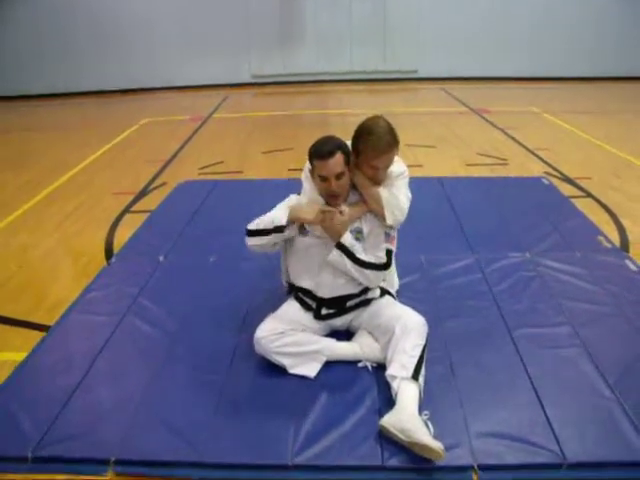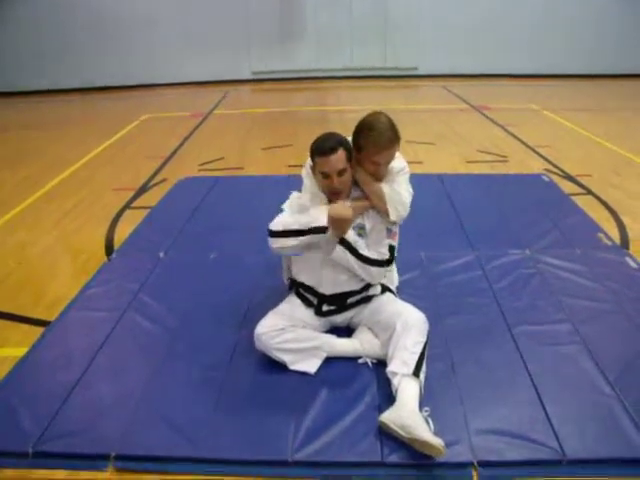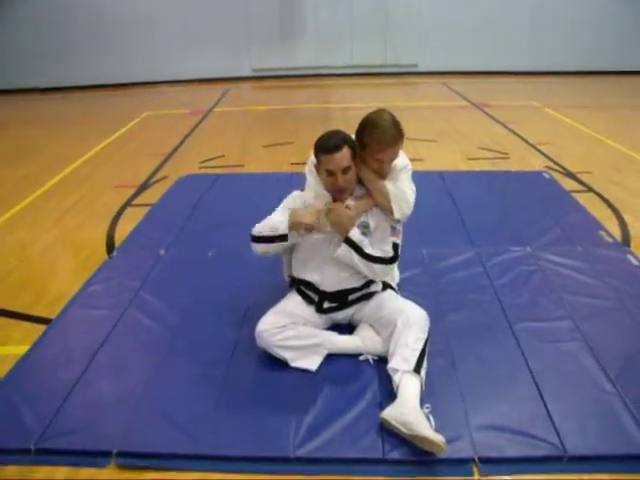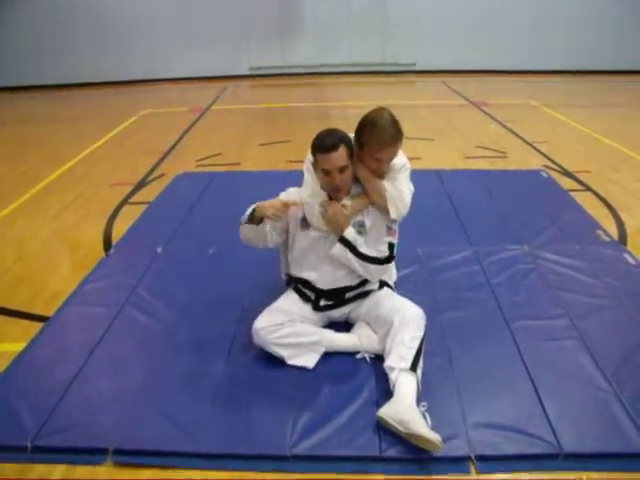
dt=0.2s
person 1, frame 1
left shoulder: (374, 211)
right shoulder: (298, 204)
left elbow: (376, 274)
right elbow: (255, 238)
left wrist: (341, 237)
right wrist: (291, 216)
left hip: (363, 302)
right hip: (309, 304)
left knee: (413, 325)
right knee: (265, 339)
left ankle: (405, 412)
right ankle: (363, 349)
person 1, frame 2
left shoulder: (375, 207)
right shoulder: (301, 201)
left elbow: (378, 270)
right elbow: (277, 238)
left wrist: (344, 234)
right wrist: (328, 214)
left hip: (363, 299)
right hip: (310, 301)
left knee: (414, 322)
right knee: (266, 335)
left ankle: (406, 409)
right ankle: (364, 345)
person 1, frame 3
left shoulder: (379, 206)
right shoulder: (301, 200)
left elbow: (383, 268)
right elbow: (260, 240)
left wrist: (348, 232)
right wrist: (293, 221)
left hip: (365, 296)
right hip: (311, 298)
left knee: (415, 319)
right knee: (267, 333)
left ankle: (408, 406)
right ankle: (365, 342)
person 1, frame 4
left shoulder: (375, 203)
right shoulder: (297, 198)
left elbow: (379, 267)
right elbow: (256, 238)
left wrist: (344, 232)
right wrist: (259, 212)
left hip: (362, 294)
right hip: (309, 295)
left knee: (411, 316)
right knee: (264, 330)
left ankle: (404, 403)
right ankle: (361, 340)
